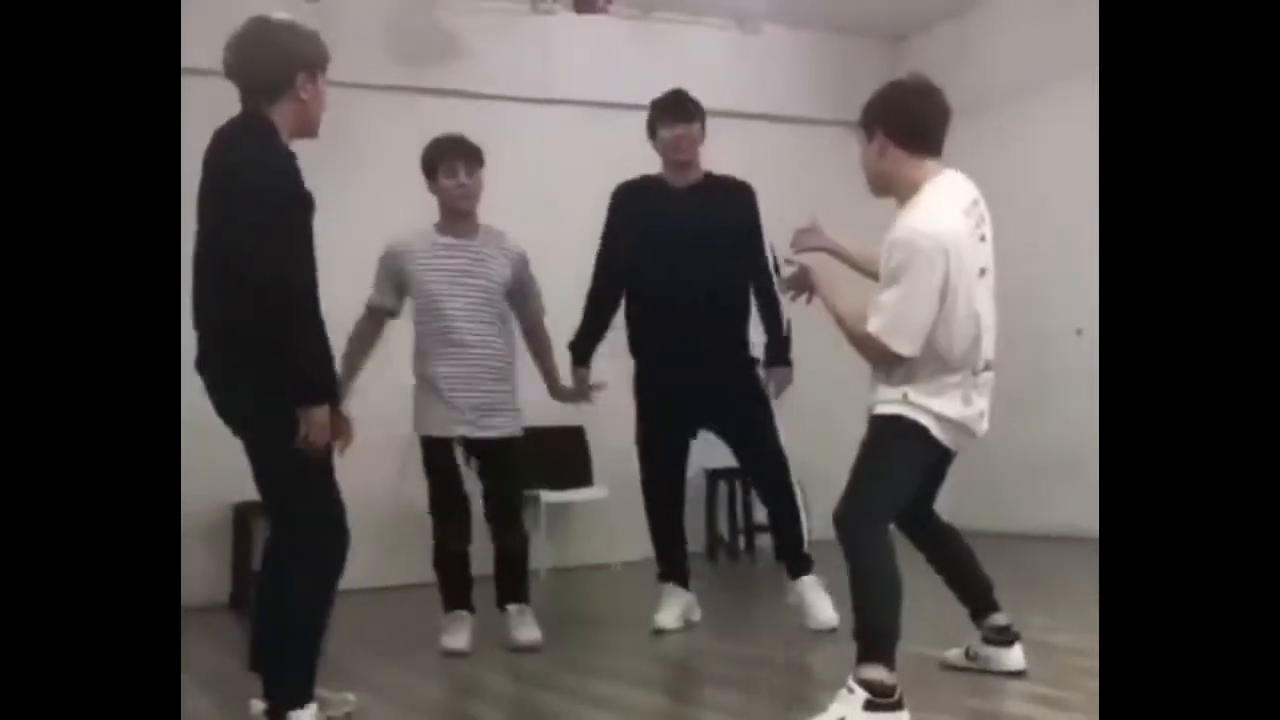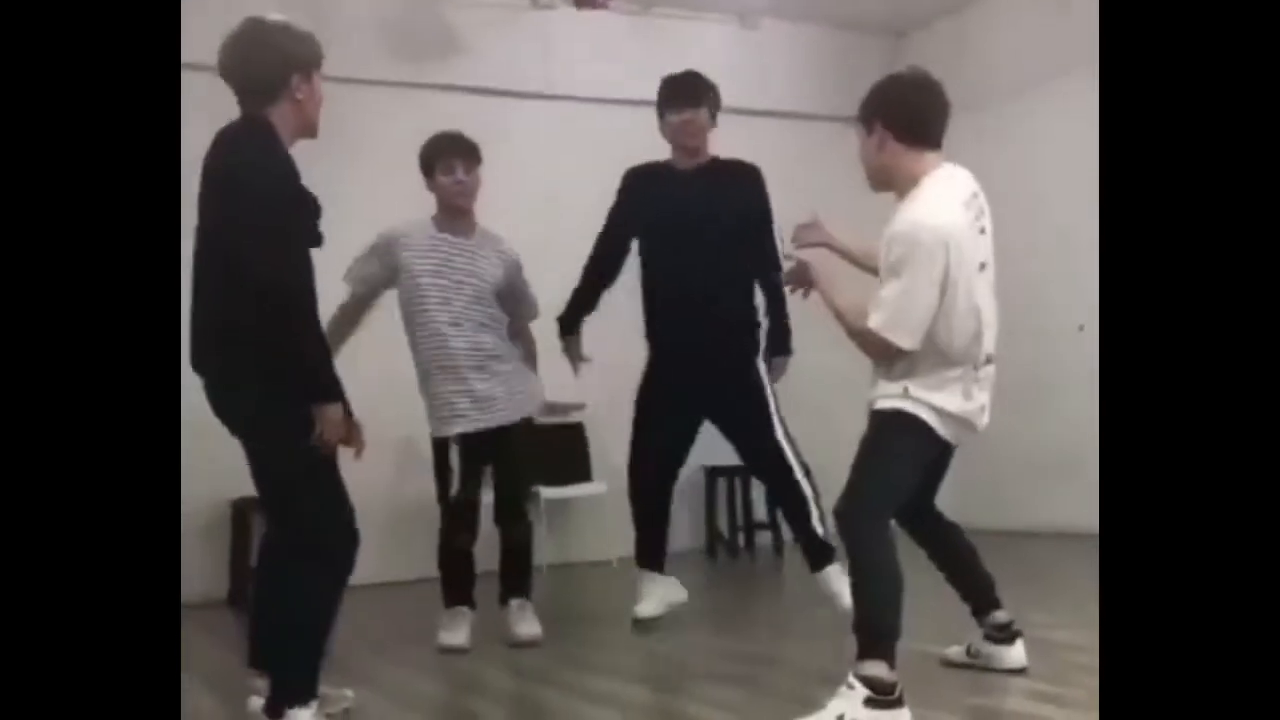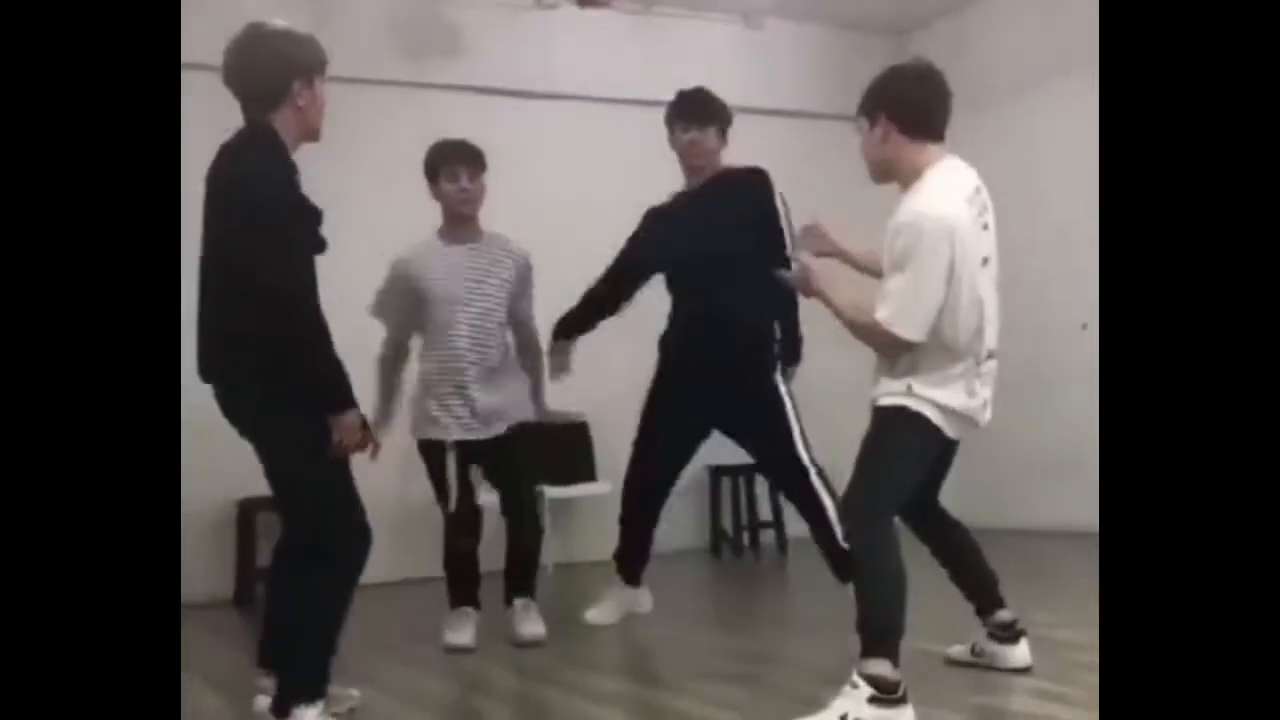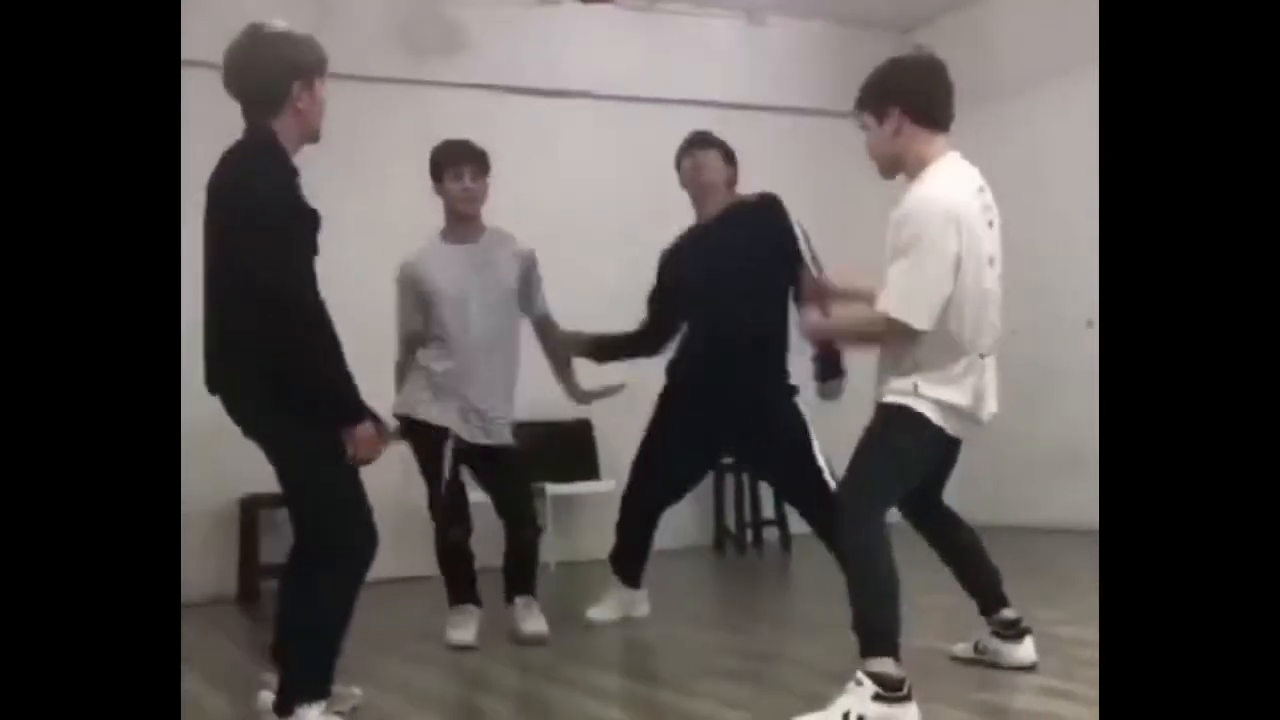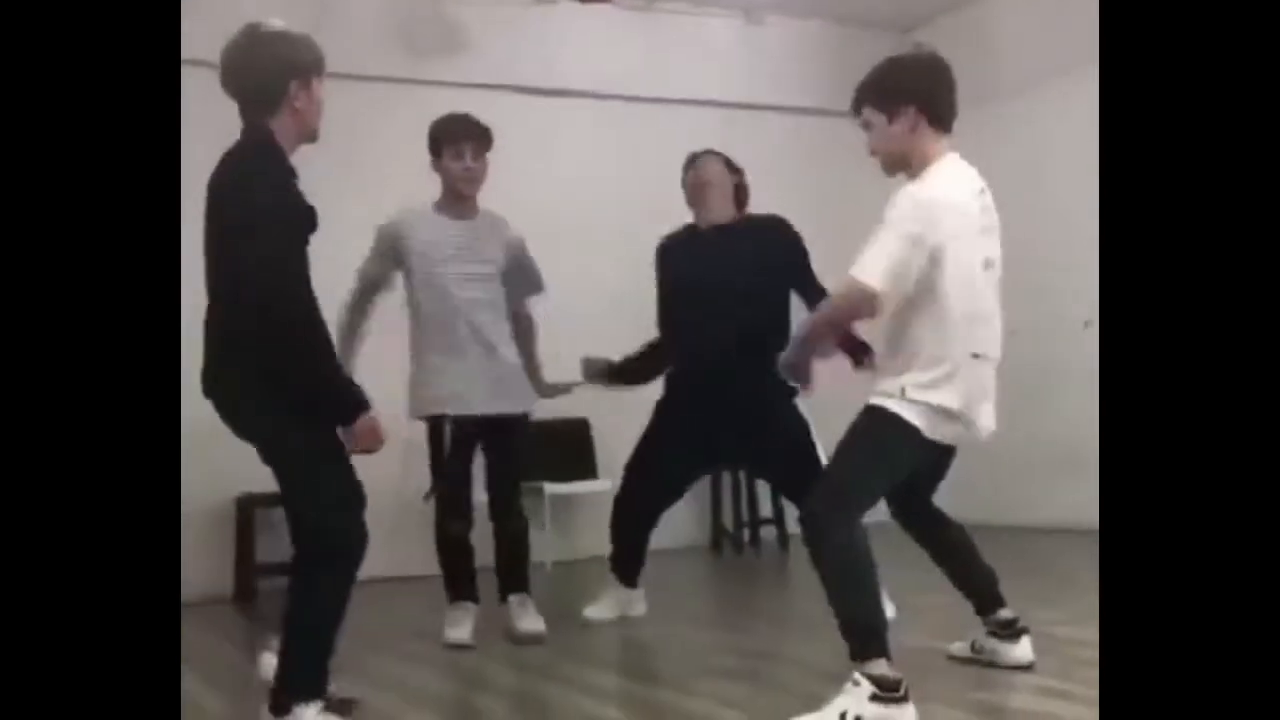
dt=0.1s
person 1, frame 1
left shoulder: (240, 151)
right shoulder: (258, 157)
right elbow: (280, 283)
left wrist: (316, 389)
right wrist: (313, 393)
left hip: (258, 372)
right hip: (265, 377)
left knee: (299, 530)
right knee: (317, 535)
person 1, frame 2
left shoulder: (242, 153)
right shoulder: (258, 160)
right elbow: (279, 285)
left wrist: (322, 389)
right wrist: (323, 393)
left hip: (255, 372)
right hip: (265, 379)
left knee: (299, 528)
right knee: (326, 534)
person 1, frame 3
left shoulder: (245, 165)
right shoulder: (261, 172)
right elbow: (288, 300)
left wrist: (334, 398)
right wrist: (337, 402)
left hip: (263, 377)
right hip: (271, 381)
left knee: (310, 530)
right knee: (340, 535)
person 1, frame 4
left shoulder: (250, 170)
right shoulder: (262, 178)
right elbow: (292, 309)
left wrist: (345, 405)
right wrist: (350, 412)
left hip: (269, 381)
right hip: (277, 387)
left knee: (324, 531)
right knee: (345, 537)
person 1, frame 5
left shoulder: (251, 172)
right shoulder: (260, 180)
right elbow: (282, 311)
left wrist: (335, 400)
right wrist: (346, 408)
left hip: (267, 379)
right hip: (269, 385)
left knee: (333, 515)
right knee: (335, 531)
left ankle: (296, 663)
person 2, frame 1
left shoulder: (921, 230)
right shoulder: (959, 193)
left elbow: (882, 348)
left wrist: (822, 287)
right wrist: (836, 249)
left hip: (921, 402)
right hip: (951, 394)
left knee: (859, 521)
right knee: (913, 513)
right ankle: (998, 634)
person 2, frame 2
left shoulder: (920, 223)
right shoulder: (958, 187)
left elbow: (882, 342)
left wrist: (821, 282)
right wrist: (835, 245)
left hip: (922, 397)
right hip: (952, 388)
left knee: (860, 517)
right knee: (915, 509)
right ankle: (1000, 632)
person 2, frame 3
left shoulder: (923, 214)
right shoulder: (960, 182)
left elbow: (892, 335)
left wrist: (823, 290)
right wrist: (840, 252)
left hip: (925, 392)
right hip: (953, 385)
left knee: (864, 514)
right knee: (918, 505)
right ankle: (1003, 631)
person 2, frame 4
left shoulder: (928, 204)
right shoulder: (963, 181)
left elbow: (897, 324)
left wrist: (829, 326)
right wrist: (852, 294)
left hip: (928, 390)
right hip: (956, 382)
left knee: (854, 511)
right knee: (921, 502)
right ankle: (1007, 629)
person 2, frame 5
left shoulder: (924, 199)
right shoulder: (964, 186)
left elbow: (862, 295)
left wrist: (802, 345)
right wrist: (879, 349)
left hip: (919, 399)
right hip: (954, 392)
left knee: (827, 514)
right knee: (913, 504)
right ankle: (1003, 627)
person 3, frame 1
left shoulder: (510, 254)
right shoulder: (406, 253)
left elbow: (534, 325)
right elbow: (375, 320)
left wrist: (558, 384)
right wrist: (341, 386)
left hip: (499, 413)
right hip: (441, 414)
left knee: (508, 517)
right knee: (451, 524)
left ankle: (518, 606)
right ankle: (457, 613)
person 3, frame 2
left shoulder: (502, 256)
right shoulder: (397, 244)
right elbow: (353, 306)
left wrist: (534, 388)
left hip: (507, 403)
right hip: (452, 408)
left knee: (515, 512)
right knee: (459, 517)
left ankle: (518, 603)
right ankle: (457, 608)
person 3, frame 3
left shoulder: (513, 258)
right shoulder: (412, 263)
right elbow: (397, 342)
left wrist: (537, 400)
right wrist: (381, 415)
left hip: (503, 412)
right hip: (444, 413)
left knee: (526, 514)
right knee: (461, 523)
left ankle: (523, 603)
right ankle: (462, 610)
person 3, frame 4
left shoulder: (518, 255)
right shoulder: (418, 267)
left elbow: (544, 326)
right elbow: (410, 345)
left wrist: (573, 387)
right wrist: (403, 408)
left hip: (491, 415)
right hip: (432, 412)
left knee: (522, 517)
right knee: (451, 519)
left ankle: (524, 601)
right ankle: (464, 606)
person 3, frame 5
left shoulder: (507, 237)
right shoulder: (405, 230)
right elbow: (366, 293)
left wrist: (535, 377)
right wrist: (341, 362)
left hip: (506, 393)
right hip: (446, 394)
left knee: (508, 504)
right knee: (453, 508)
left ankle: (519, 598)
right ankle: (462, 604)
person 4, frame 1
left shoulder: (735, 197)
right shoulder: (631, 200)
left elbow: (762, 278)
right elbow: (608, 281)
left wrist: (779, 351)
right wrist: (582, 350)
left hip: (727, 367)
right hip: (660, 371)
left knee: (772, 472)
right knee: (662, 483)
left ankle: (803, 581)
right ankle: (677, 590)
person 4, frame 2
left shoulder: (742, 181)
right shoulder: (641, 184)
left elbow: (767, 265)
right elbow: (605, 260)
left wrist: (779, 339)
right wrist: (572, 321)
left hip: (733, 354)
right hip: (670, 358)
left knee: (778, 462)
right knee: (650, 469)
left ankle: (827, 568)
right ankle: (656, 577)
person 4, frame 3
left shoulder: (753, 187)
right shoulder: (661, 220)
left elbow: (782, 270)
right elbow: (616, 284)
left wrist: (788, 348)
right wrist: (566, 331)
left hip: (749, 371)
right hip: (684, 376)
left knee: (800, 477)
right knee: (643, 484)
left ankle: (858, 579)
right ankle: (628, 586)
person 4, frame 4
left shoulder: (765, 215)
right shoulder: (679, 255)
left elbow: (809, 288)
right elbow: (654, 335)
left wrist: (829, 362)
right wrist: (593, 346)
left hip: (761, 393)
right hip: (691, 397)
left knee: (819, 496)
right knee: (642, 498)
right ankle: (626, 590)
person 4, frame 5
left shoulder: (774, 235)
right shoulder: (674, 252)
left elbow: (819, 301)
left wrist: (857, 349)
right wrist: (617, 370)
left hip: (763, 402)
right hip: (688, 405)
right knee: (633, 501)
right ankle: (624, 589)
